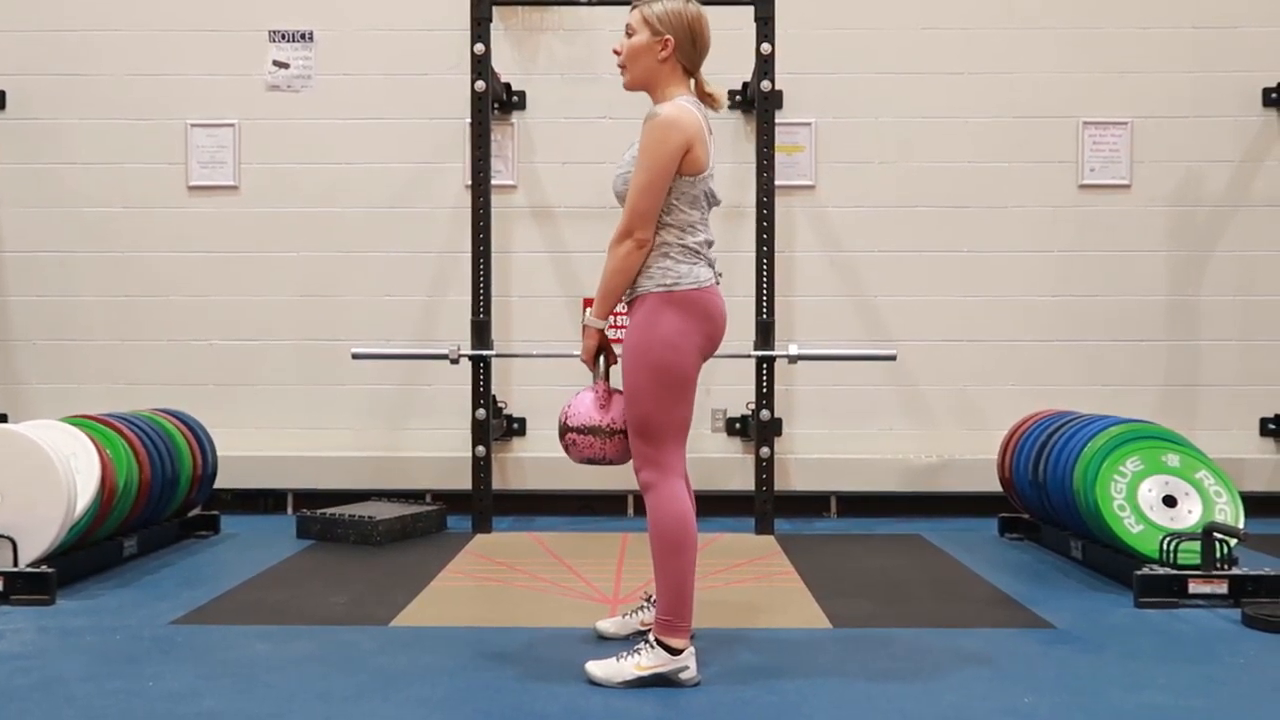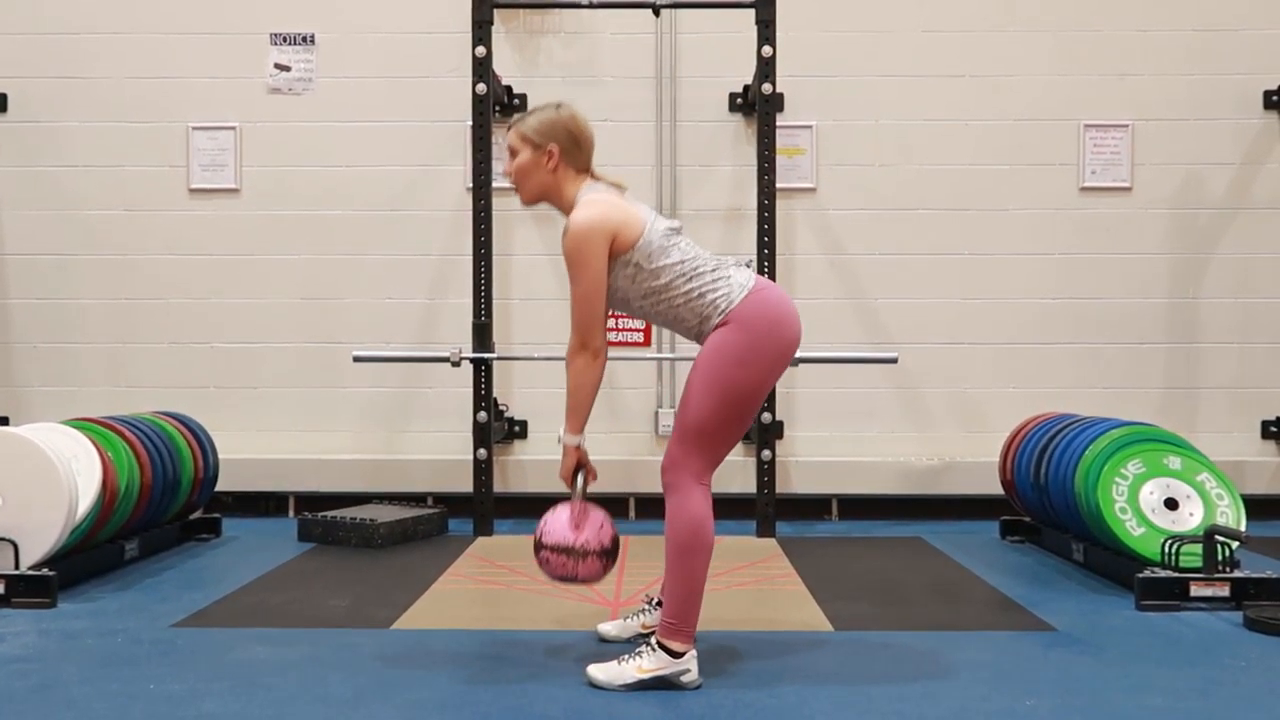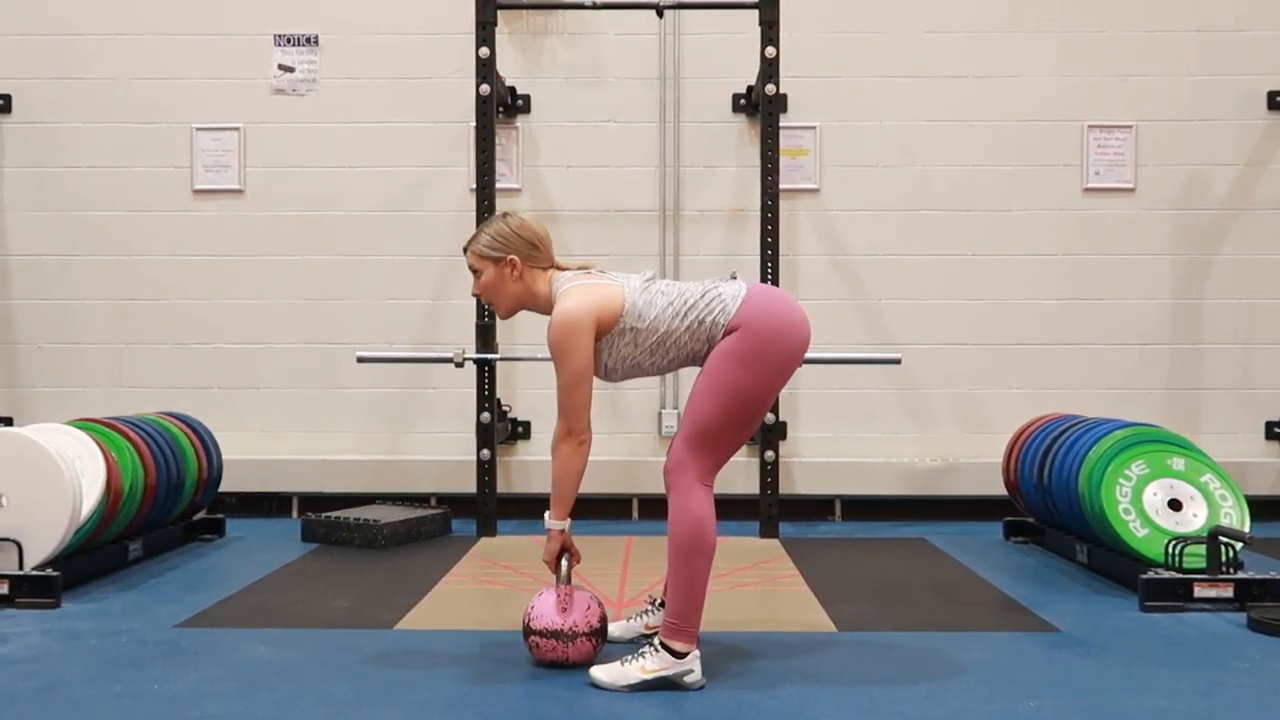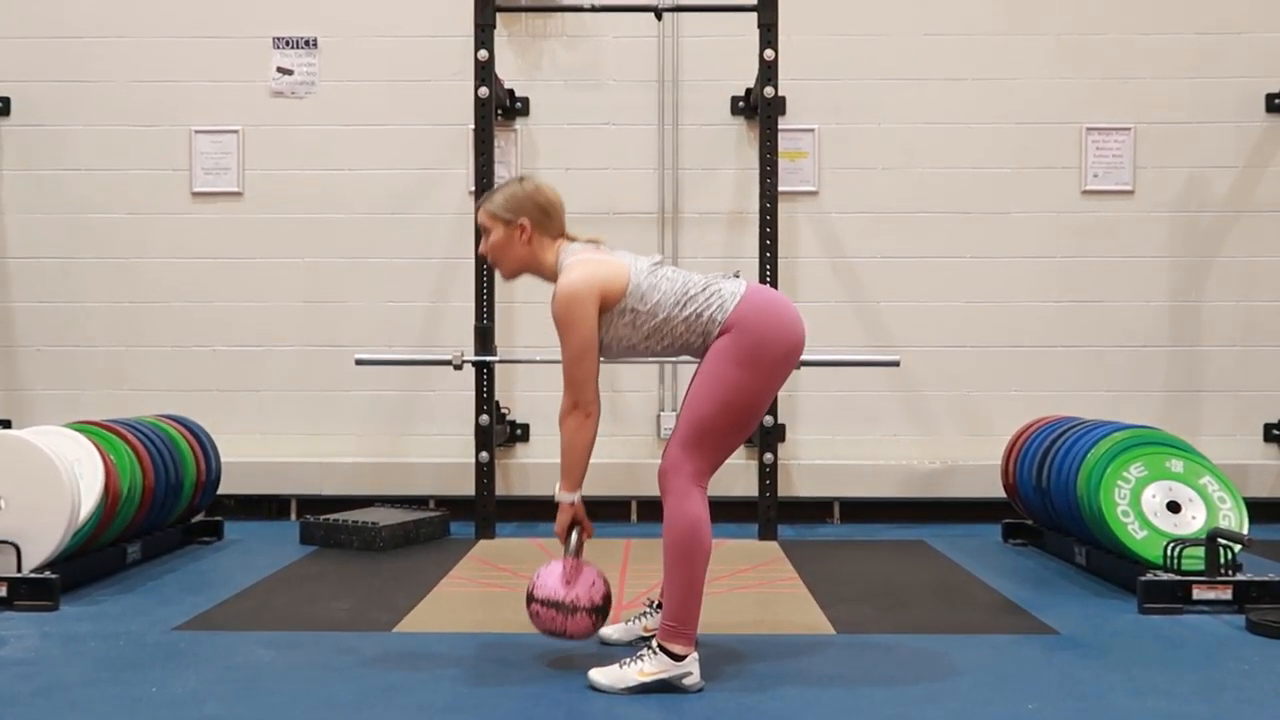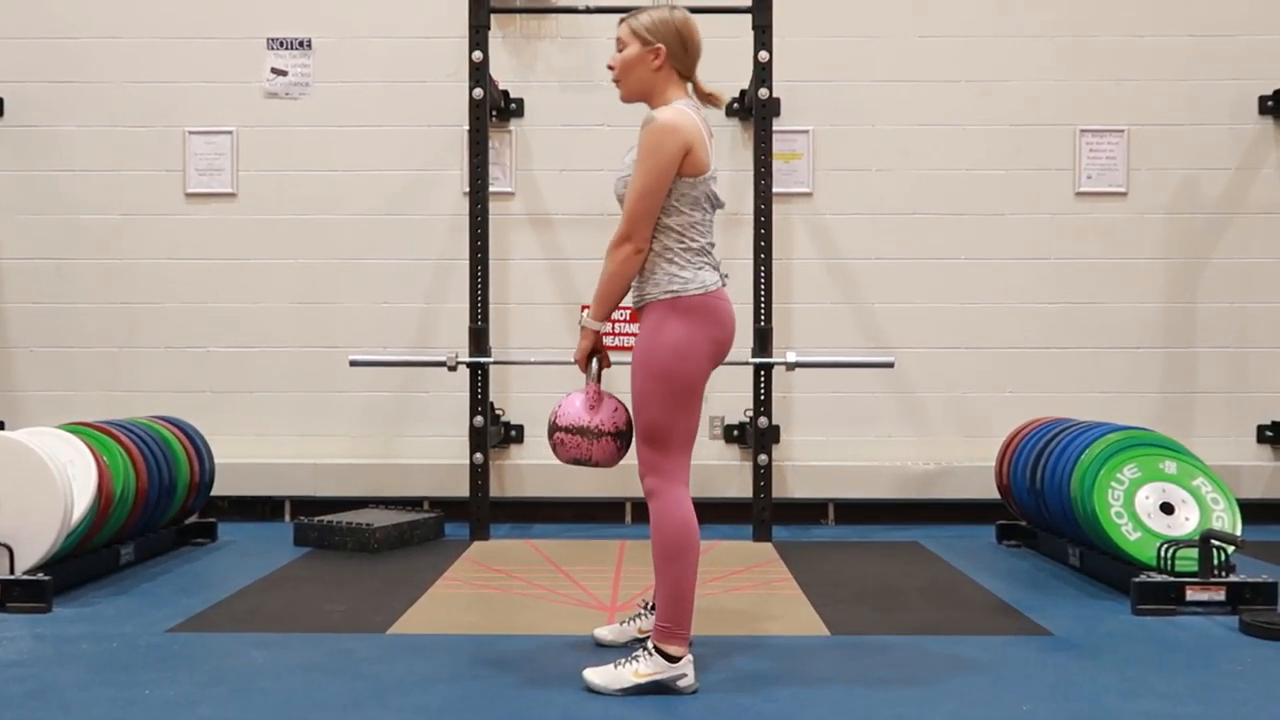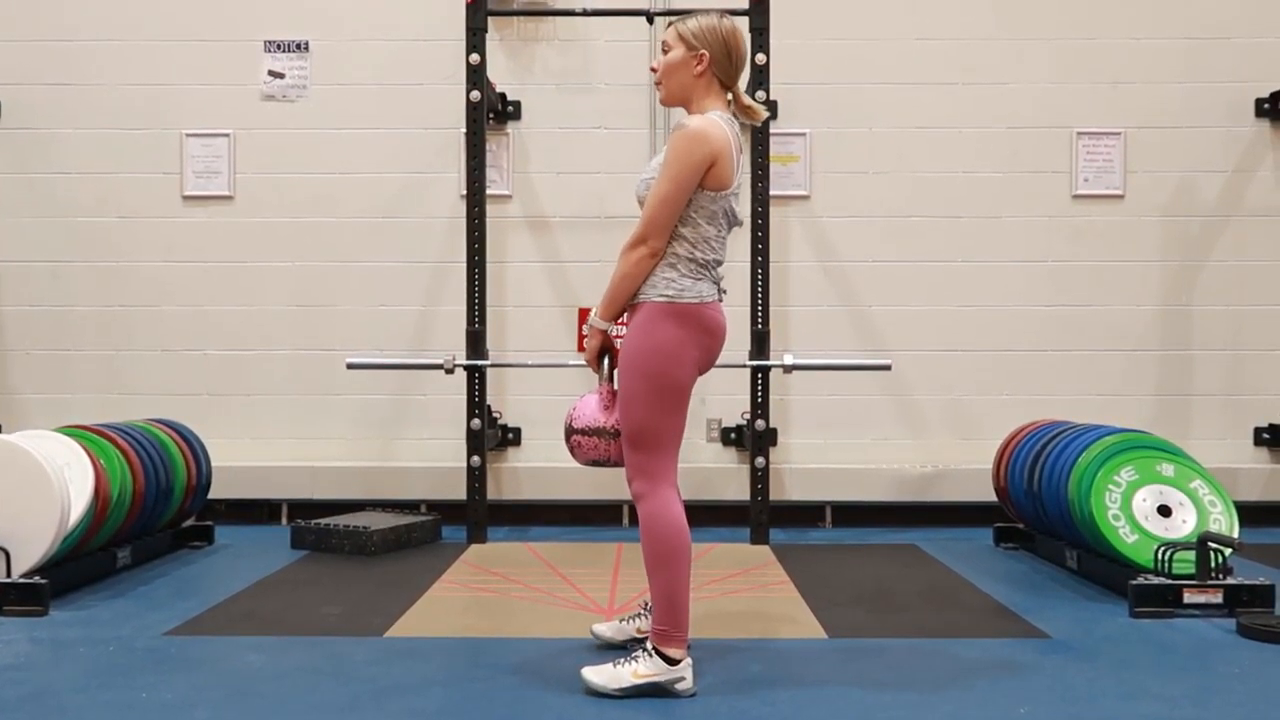
dt=0.5s
person 1, frame 1
left shoulder: (669, 118)
right shoulder: (682, 116)
left elbow: (634, 238)
left wrist: (594, 321)
right wrist: (612, 316)
left hip: (669, 308)
right hip: (681, 303)
left knee: (659, 471)
right knee: (661, 466)
left ankle: (673, 648)
right ankle: (667, 606)
person 1, frame 2
left shoulder: (586, 222)
right shoulder: (597, 206)
left elbow: (588, 351)
right elbow: (586, 345)
left wrist: (572, 440)
right wrist: (576, 439)
left hip: (752, 324)
right hip: (757, 318)
left knee: (685, 474)
right knee: (685, 471)
left ankle: (674, 651)
right ankle: (670, 609)
person 1, frame 3
left shoulder: (570, 313)
right shoulder: (574, 291)
left elbow: (575, 437)
right elbow: (568, 430)
left wrist: (557, 523)
right wrist: (559, 519)
left hip: (760, 330)
right hip: (763, 321)
left knee: (687, 474)
right knee: (688, 471)
left ankle: (677, 652)
right ankle: (673, 606)
person 1, frame 4
left shoulder: (574, 285)
right shoulder: (581, 265)
left elbow: (581, 410)
right elbow: (579, 402)
left wrist: (568, 500)
right wrist: (572, 496)
left hip: (759, 329)
right hip: (758, 321)
left knee: (682, 477)
right knee: (681, 474)
left ankle: (674, 655)
right ankle: (670, 610)
person 1, frame 5
left shoulder: (668, 122)
right shoulder: (680, 121)
left elbow: (630, 242)
right elbow: (642, 239)
left wrist: (592, 323)
right wrist: (601, 320)
left hip: (680, 315)
right hip: (690, 310)
left knee: (663, 479)
right knee: (664, 473)
left ankle: (670, 654)
right ankle: (663, 611)
person 1, frame 6
left shoulder: (697, 131)
right shoulder: (717, 132)
left elbow: (647, 243)
left wrist: (600, 321)
right wrist: (619, 319)
left hip: (668, 318)
right hip: (685, 315)
left knee: (651, 482)
right knee: (653, 478)
left ankle: (669, 657)
right ankle: (662, 613)
